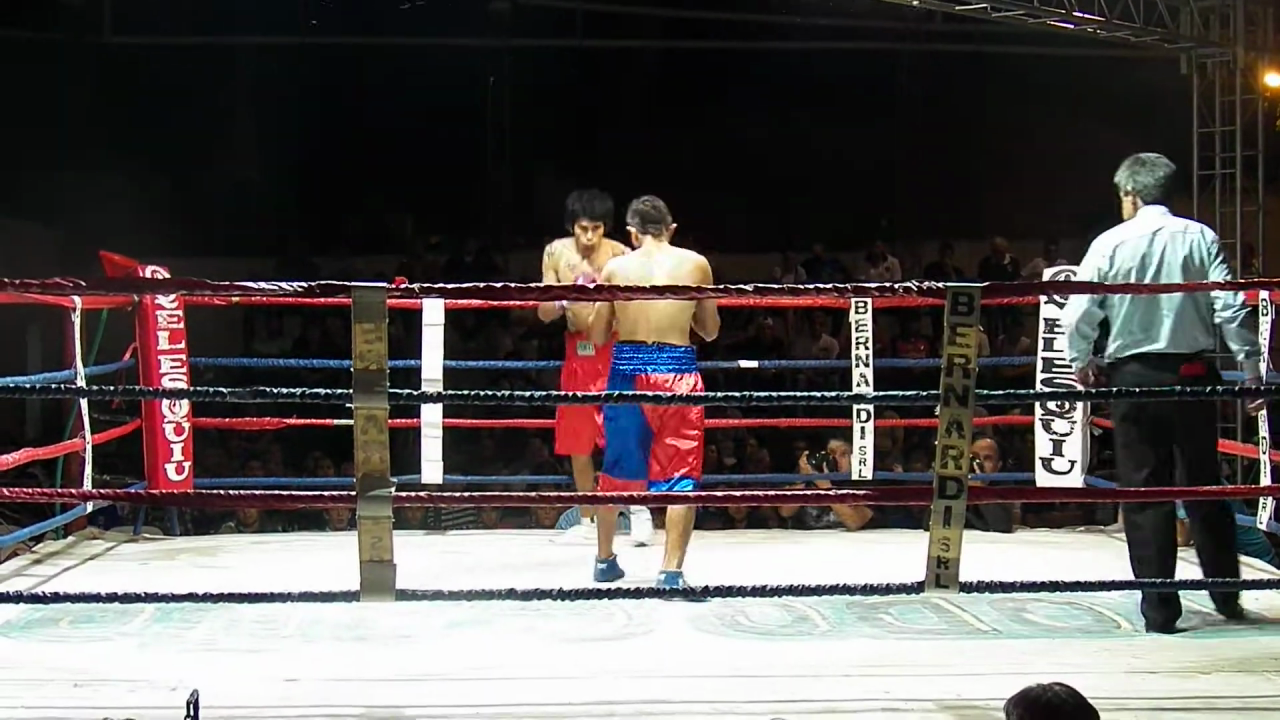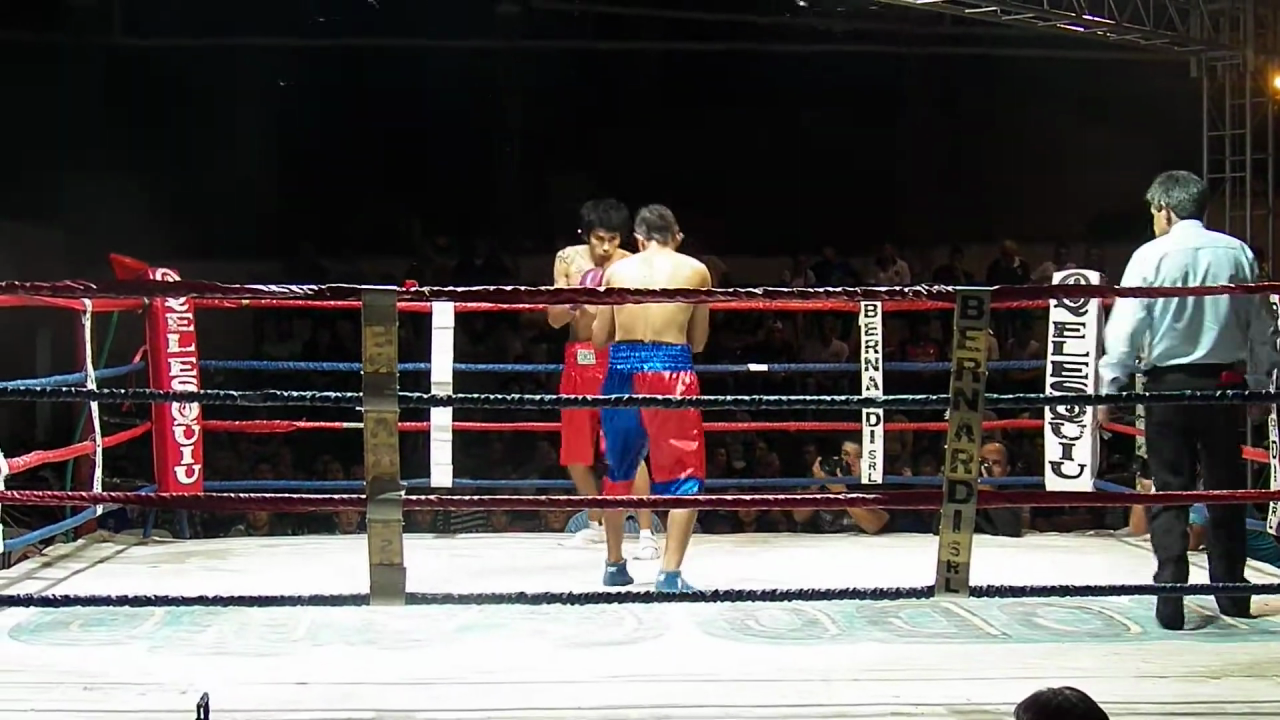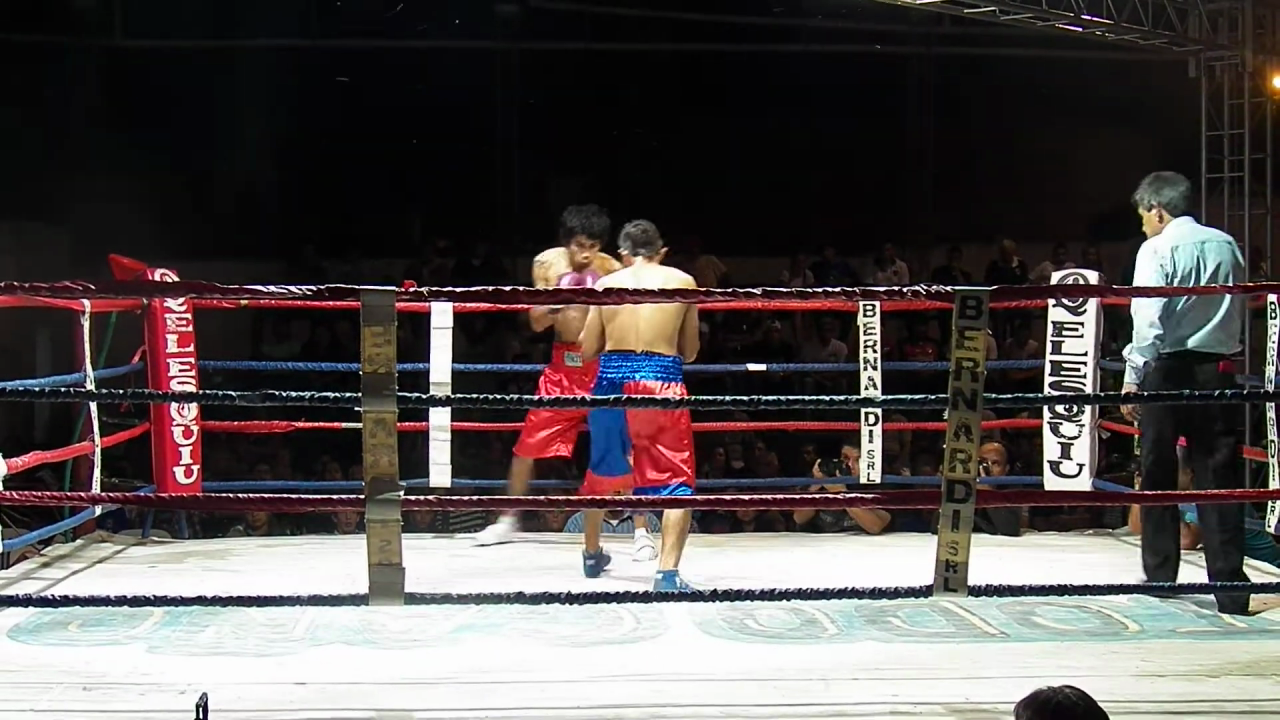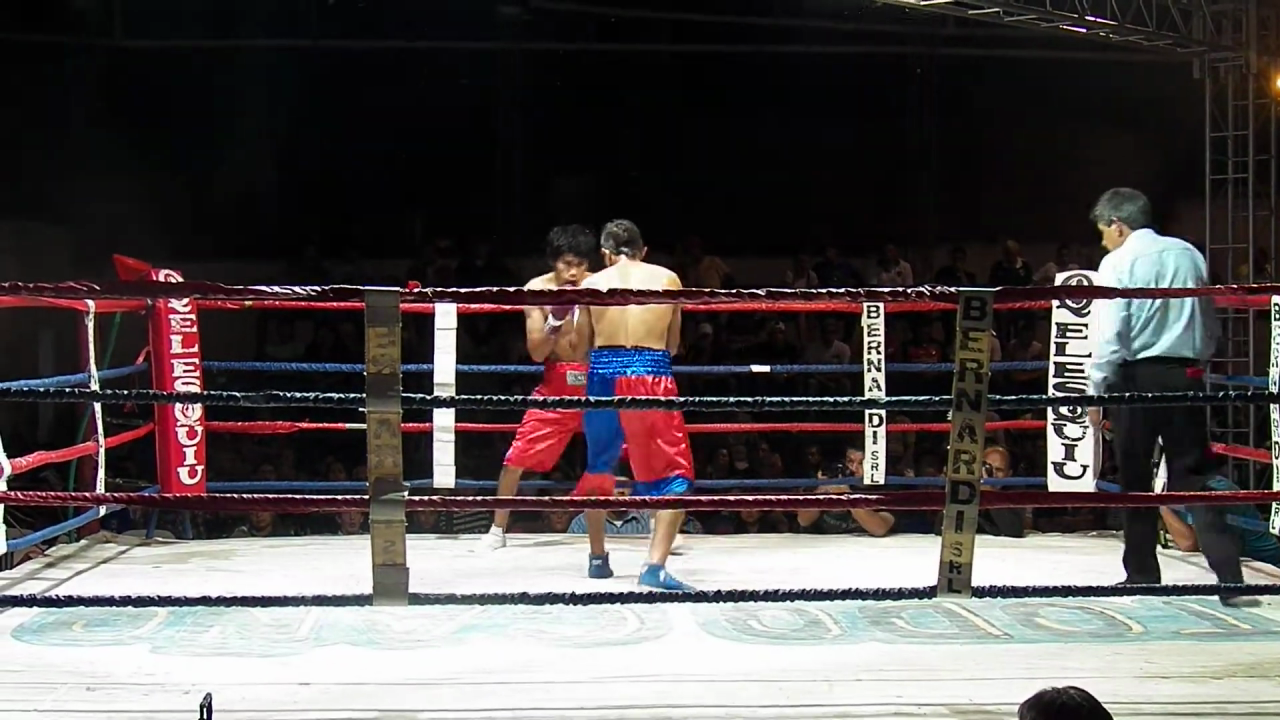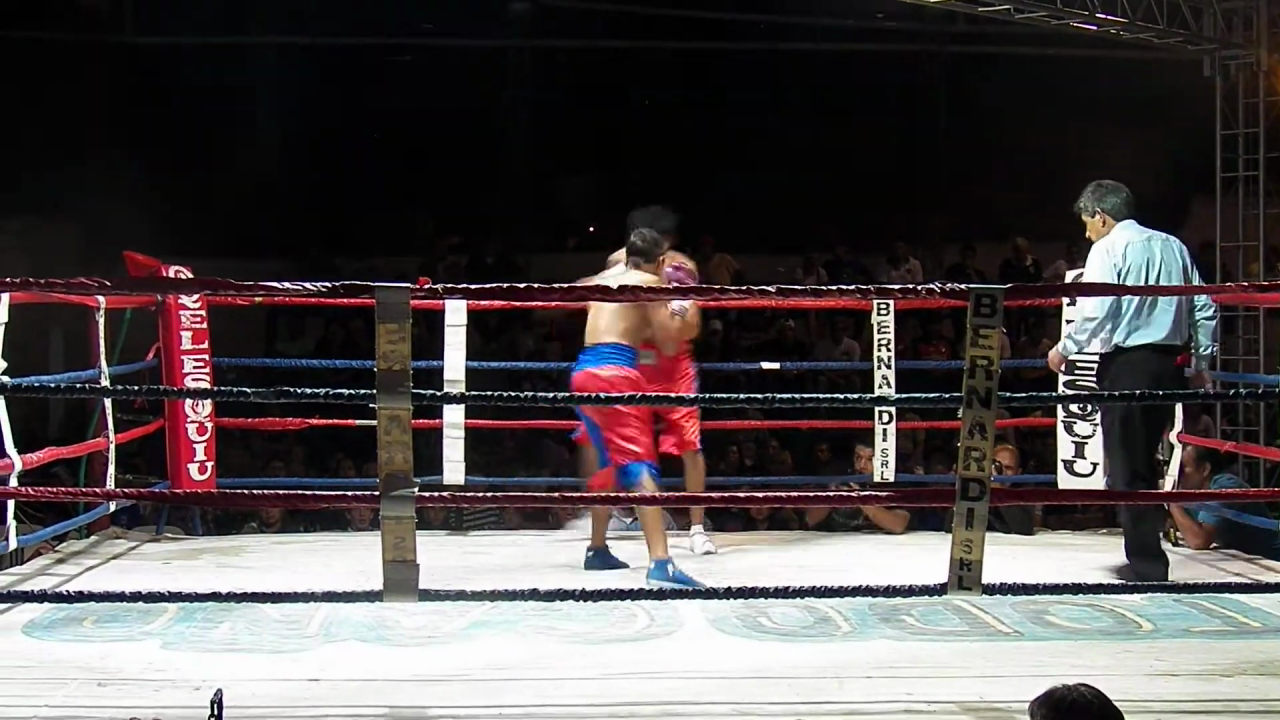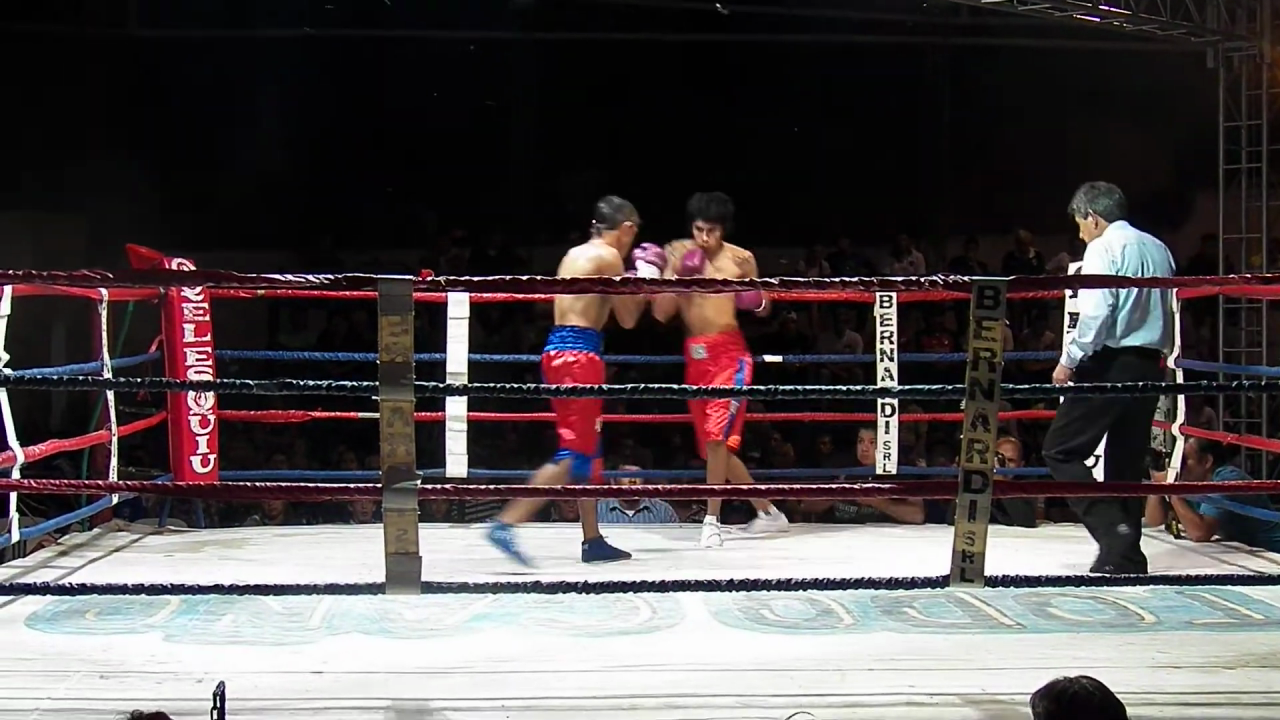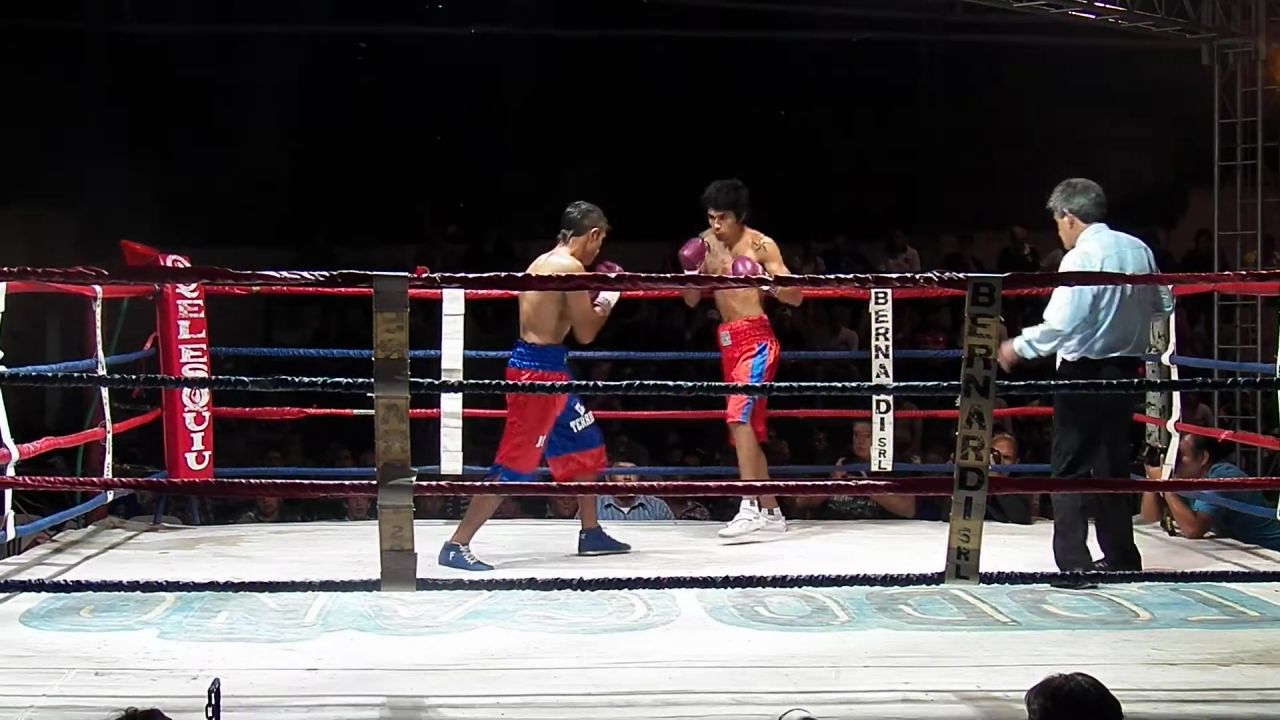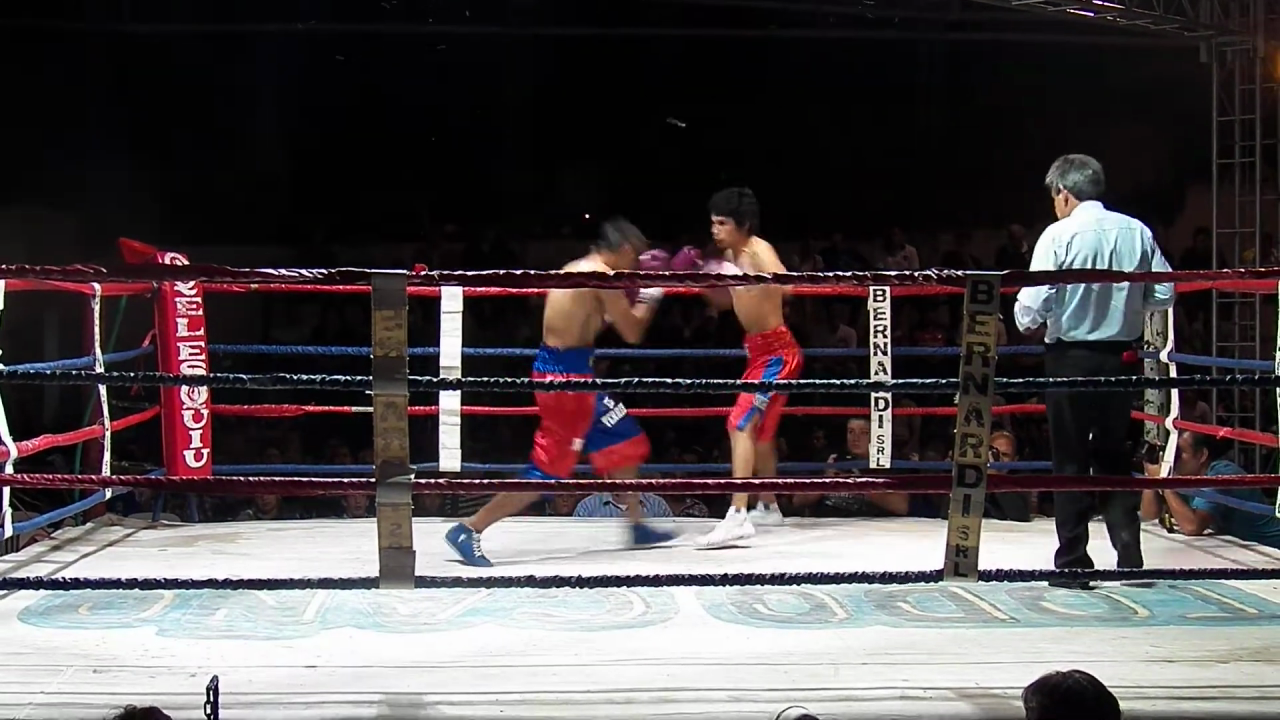
dt=0.3s
person 1, frame 1
left shoulder: (1109, 243)
right shoulder: (1199, 237)
left elbow: (1078, 315)
right elbow: (1230, 309)
left wrist: (1081, 359)
right wrist: (1253, 372)
left hip: (1131, 377)
right hip: (1190, 374)
left knee: (1145, 494)
right knee: (1203, 486)
left ankle: (1159, 607)
right ankle: (1224, 590)
person 1, frame 2
left shoulder: (1151, 256)
right shoulder: (1237, 252)
left elbow: (1125, 329)
left wrist: (1108, 386)
left hip: (1169, 383)
right hip: (1223, 381)
left knee: (1169, 492)
right knee: (1226, 488)
left ankle: (1172, 585)
right ankle: (1232, 592)
person 1, frame 3
left shoulder: (1158, 249)
right shoulder: (1227, 245)
left elbow: (1148, 320)
right elbow: (1236, 314)
left wrist: (1132, 379)
left hip: (1170, 370)
right hip: (1218, 370)
left knee: (1158, 474)
right knee: (1220, 479)
left ankle: (1160, 570)
right ankle: (1229, 586)
person 1, frame 4
left shoulder: (1118, 263)
right shoulder: (1189, 254)
left elbow: (1109, 334)
right elbow: (1208, 325)
left wrist: (1096, 390)
right wrist: (1201, 364)
left hip: (1139, 377)
right hip: (1186, 377)
left knee: (1132, 478)
right knee: (1192, 477)
left ankle: (1142, 575)
right ankle: (1226, 566)
person 1, frame 5
left shoulder: (1109, 247)
right shoulder: (1173, 246)
left elbow: (1095, 312)
right elbow: (1204, 309)
left wrist: (1064, 348)
right wrist: (1202, 362)
left hip: (1127, 364)
right hip: (1168, 363)
left knee: (1127, 469)
right knee: (1144, 461)
left ankle: (1147, 565)
right ankle: (1146, 557)
person 1, frame 6
left shoulder: (1104, 248)
right shoulder: (1158, 249)
left elbow: (1096, 313)
right elbow: (1160, 312)
left wrist: (1068, 360)
left hip: (1109, 364)
right hip: (1149, 365)
left knee: (1061, 451)
right knee: (1128, 463)
left ankle: (1110, 526)
right ankle: (1126, 557)
person 1, frame 7
left shoulder: (1081, 256)
right shoulder: (1138, 249)
left elbow: (1059, 325)
right elbow: (1162, 306)
left wrist: (1018, 347)
left hip: (1086, 373)
right hip: (1127, 370)
left knee: (1069, 471)
right knee: (1113, 465)
left ankle: (1073, 560)
right ankle: (1120, 555)
person 1, frame 8
left shoulder: (1059, 235)
right shoulder: (1137, 231)
left elbow: (1034, 303)
right elbow: (1164, 293)
left wrist: (1024, 320)
left hip: (1070, 358)
right hip: (1120, 358)
left knee: (1070, 461)
right knee: (1113, 456)
left ankle: (1073, 563)
right ankle: (1126, 547)
person 2, frame 1
left shoulder: (615, 268)
right shoulder: (697, 264)
left elbow: (597, 333)
right elbow: (710, 331)
left hip: (626, 370)
right hip: (676, 372)
left knee: (619, 467)
right knee: (681, 474)
left ankle: (605, 560)
right ankle: (671, 573)
person 2, frame 2
left shoulder: (617, 270)
right shoulder: (696, 270)
left elbow: (599, 337)
right elbow: (698, 341)
left hip: (622, 370)
right hip: (672, 372)
left knee: (618, 472)
right knee: (685, 475)
left ankle: (615, 564)
right ankle: (669, 573)
person 2, frame 3
left shoulder: (606, 284)
right shoulder: (683, 282)
left elbow: (588, 348)
right elbow: (690, 352)
left hip: (612, 380)
right hip: (662, 382)
left knee: (604, 469)
right knee: (675, 481)
left ankle: (592, 554)
right ankle: (668, 572)
person 2, frame 4
left shoulder: (592, 284)
right shoulder: (668, 279)
left elbow: (584, 345)
right elbow: (672, 345)
left hip: (603, 375)
right hip: (651, 377)
left knee: (599, 468)
right knee: (672, 474)
left ankle: (597, 558)
right ankle: (655, 566)
person 2, frame 5
left shoulder: (605, 280)
right shoulder: (649, 283)
right elbow: (668, 345)
right wrist: (678, 310)
left hip: (584, 372)
right hip: (615, 370)
left knee: (608, 461)
right knee: (638, 462)
left ankle: (597, 549)
right ankle: (661, 563)
person 2, frame 6
left shoulder: (575, 255)
right shoulder: (607, 257)
right elbow: (628, 318)
right wrist: (646, 278)
left hip: (562, 350)
right hip: (578, 354)
left knee: (587, 451)
right knee: (576, 453)
left ankle: (594, 541)
right ankle: (504, 523)
person 2, frame 7
left shoulder: (544, 262)
right shoulder: (570, 267)
right elbow: (586, 332)
left wrist: (593, 296)
right wrist: (610, 296)
left hip: (545, 366)
right hip: (538, 369)
left knee: (587, 446)
right knee: (514, 466)
left ankle: (591, 532)
right ankle: (456, 546)
person 2, frame 8
left shoulder: (575, 269)
right shoulder: (602, 275)
right elbow: (631, 332)
right wrist: (651, 294)
left hip: (570, 369)
right hip: (564, 374)
left knee: (625, 439)
right knee: (549, 471)
left ankle: (637, 527)
right ankle: (468, 530)
person 3, frame 1
left shoulder: (620, 255)
right shoulder: (556, 253)
right elbow: (544, 314)
right wrist: (564, 300)
left hip: (615, 349)
right hip: (577, 352)
right knee: (576, 441)
left ankle: (639, 510)
right ankle: (587, 520)
person 3, frame 2
right shoulder: (567, 259)
right elbow: (554, 319)
right hip: (578, 361)
right knee: (575, 453)
left ankle: (646, 533)
right ankle: (597, 522)
person 3, frame 3
left shoulder: (613, 270)
right shoulder: (546, 263)
right elbow: (537, 324)
right wrist: (557, 302)
left hip: (601, 364)
right hip: (562, 363)
right knee: (528, 445)
left ankle: (642, 532)
right ankle: (506, 521)
person 3, frame 4
right shoulder: (537, 289)
right elbow: (537, 353)
right wrist: (554, 320)
right hip: (558, 383)
right knee: (517, 456)
right ankle: (497, 530)
person 3, frame 5
left shoulder: (684, 268)
right shoulder: (619, 262)
left elbow: (690, 330)
left wrist: (679, 300)
left hip: (675, 363)
right hip: (635, 364)
left knee: (689, 444)
left ankle: (697, 529)
right ankle: (600, 510)
person 3, frame 6
left shoulder: (742, 260)
right shoulder: (676, 253)
left elbow: (760, 307)
right elbow: (660, 313)
left wrist: (760, 303)
right wrist: (680, 276)
left hip: (730, 354)
right hip: (696, 356)
left knee: (718, 436)
right knee: (713, 445)
left ankle: (711, 520)
right ankle: (768, 512)
person 3, frame 7
left shoulder: (762, 245)
right shoulder: (705, 242)
left elbow: (796, 296)
right elbow: (690, 300)
left wrist: (764, 278)
right wrist: (691, 270)
left hip: (755, 339)
right hip: (728, 342)
left knee: (739, 415)
right knee: (747, 430)
left ankle: (749, 507)
right ankle: (771, 512)
person 3, frame 8
left shoulder: (758, 252)
right shoulder: (729, 255)
left elbow: (776, 285)
right elbow: (717, 298)
left wrist: (732, 274)
right wrist: (689, 271)
left hip: (774, 350)
right hip: (758, 349)
left knee: (741, 425)
right knee: (754, 428)
left ankle: (738, 518)
right ankle: (768, 505)
